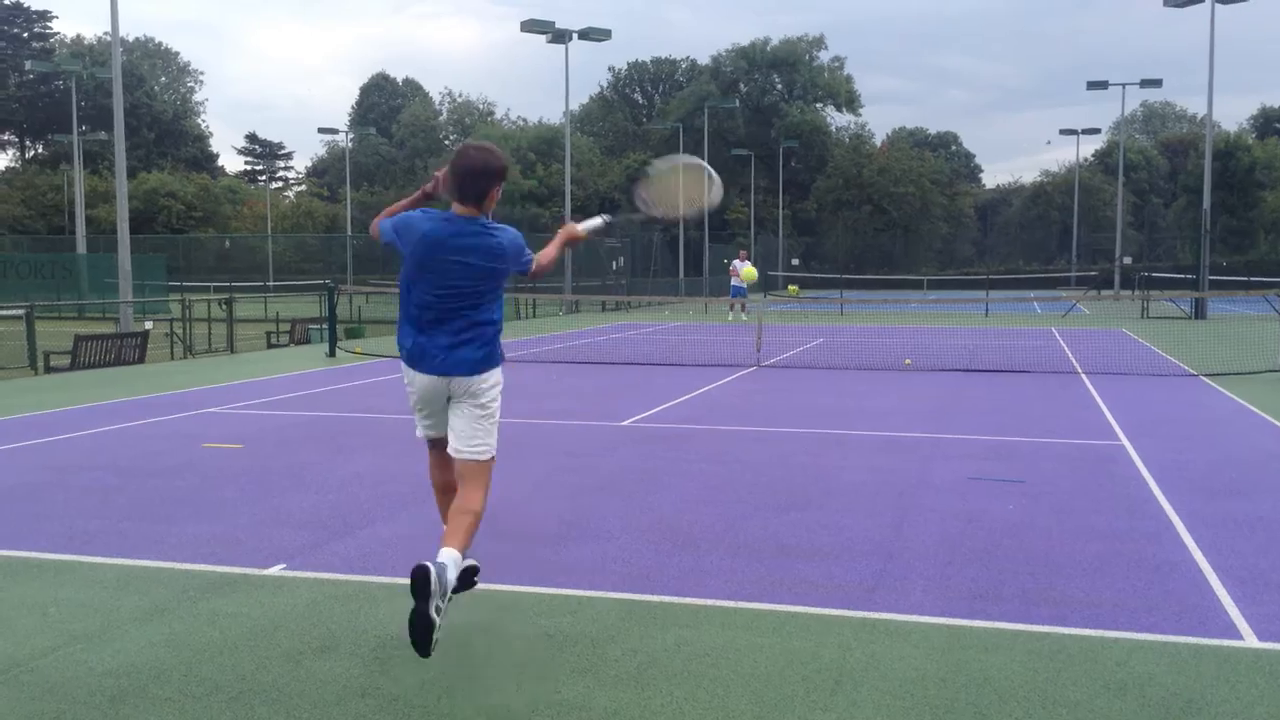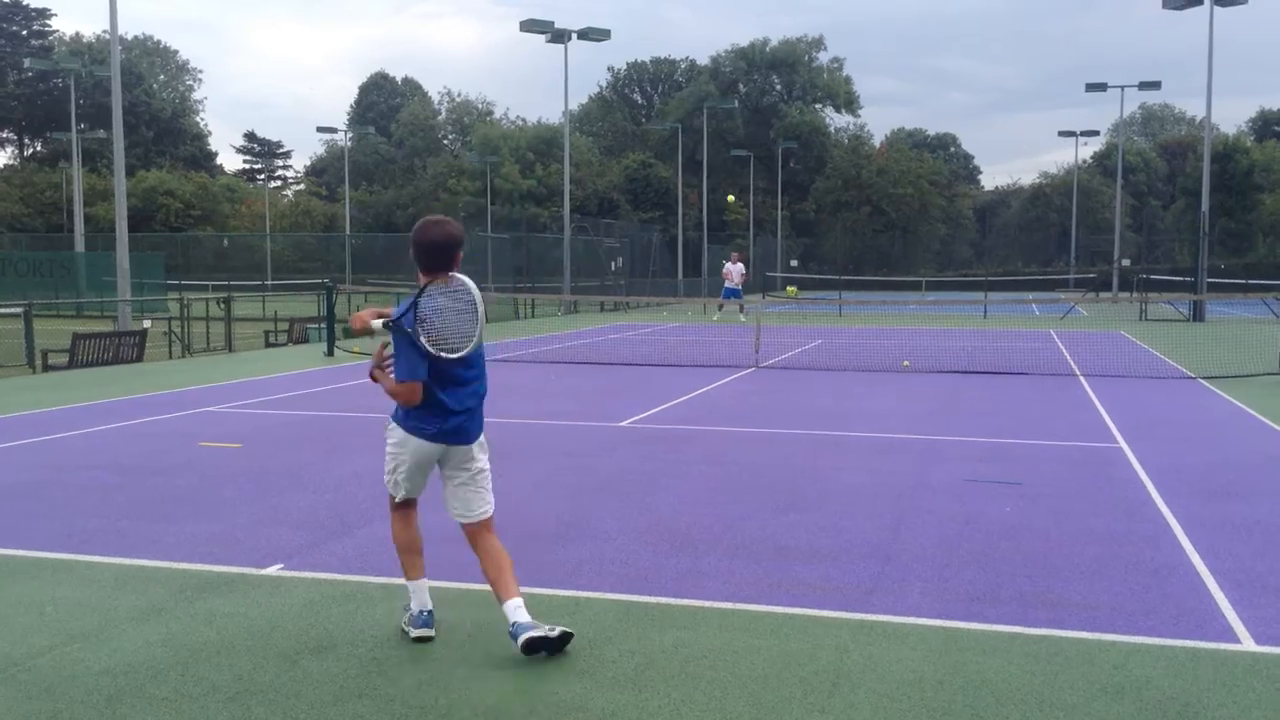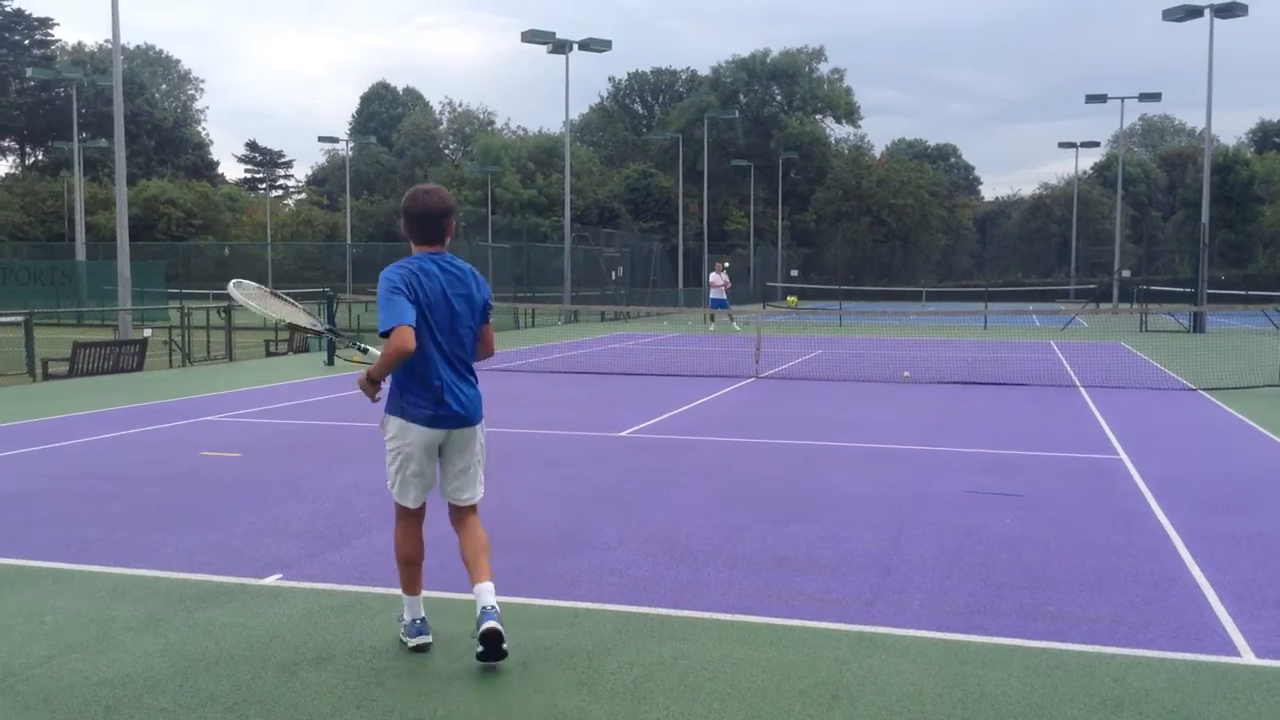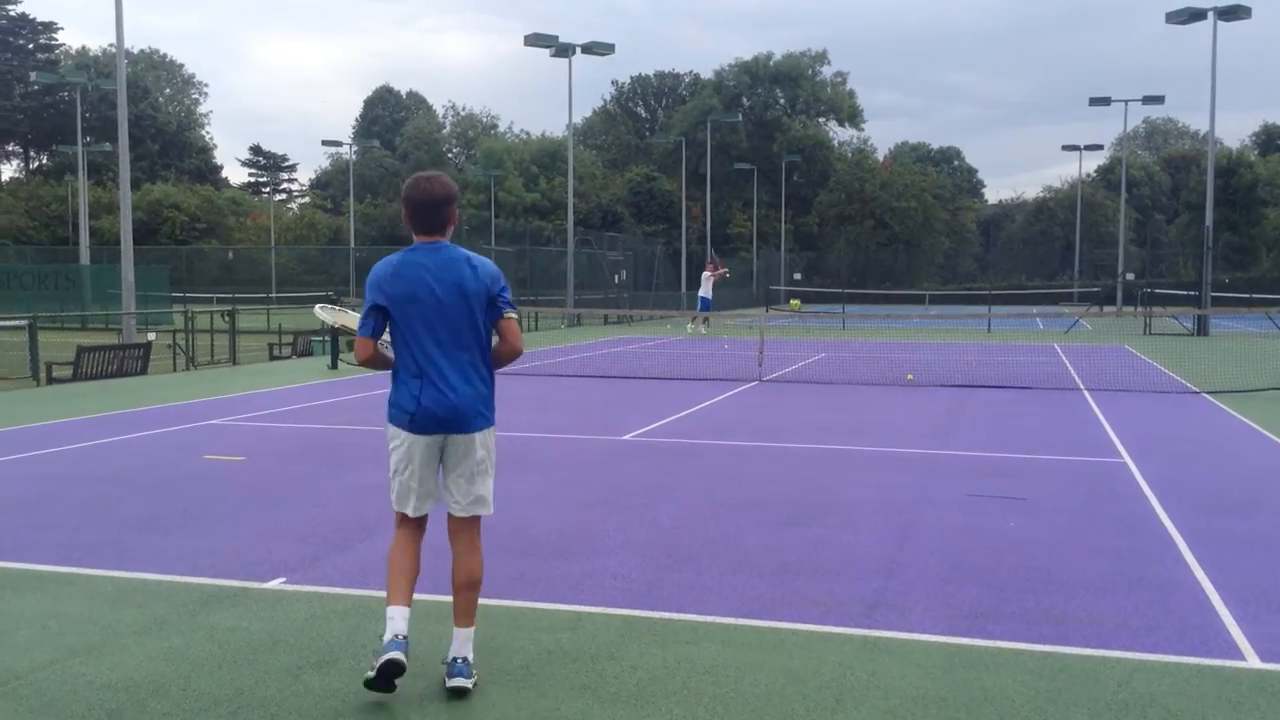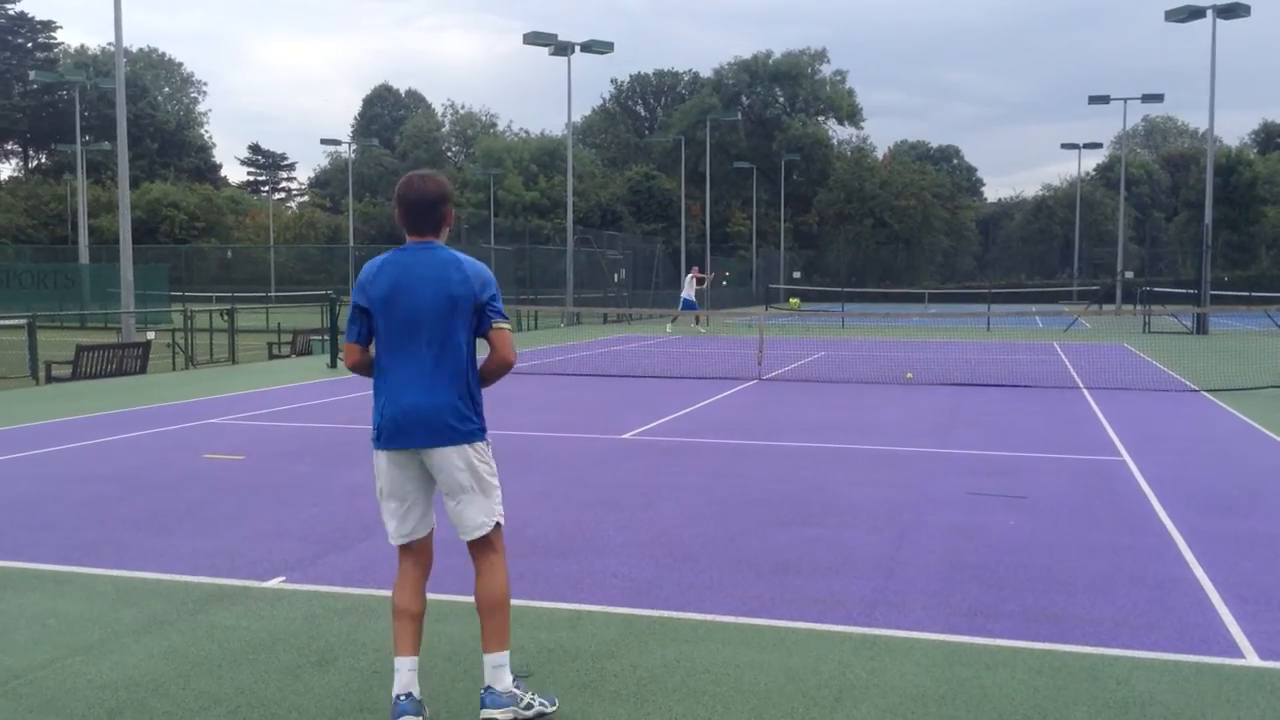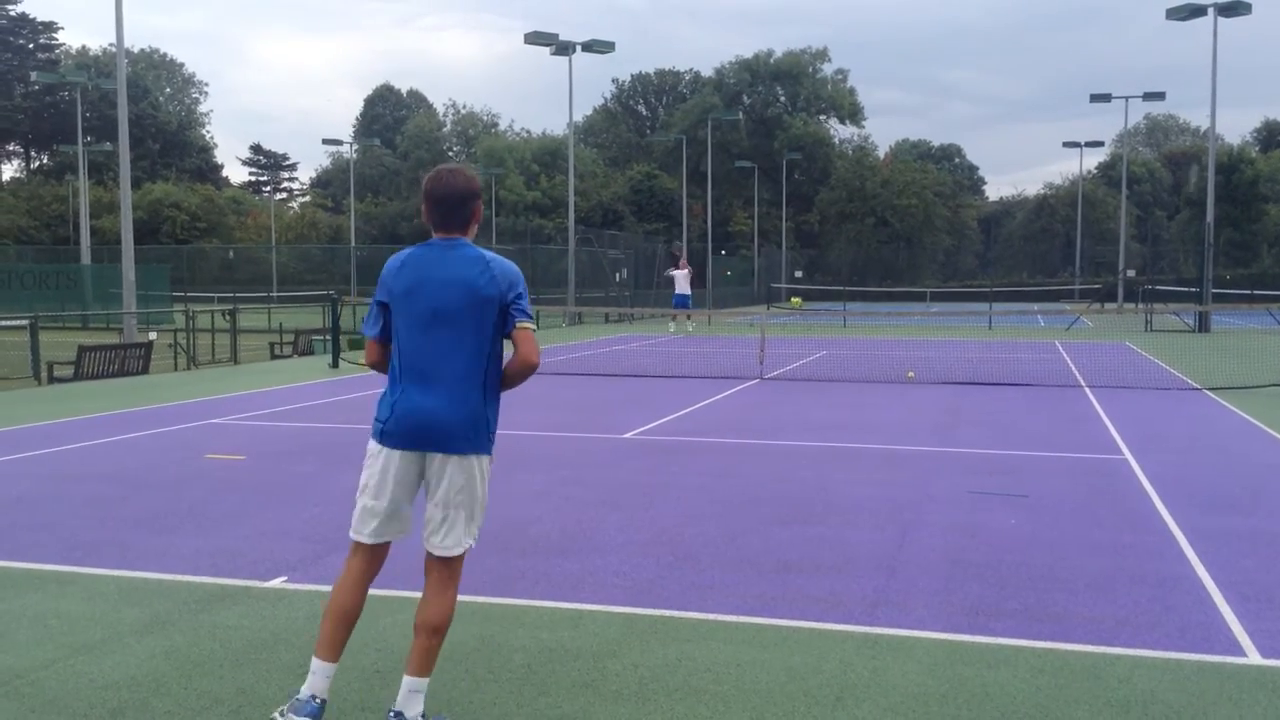
dt=0.3s
person 1, frame 1
left shoulder: (419, 227)
right shoulder: (501, 239)
left elbow: (377, 228)
right elbow: (533, 265)
left wrist: (425, 193)
right wrist: (563, 238)
left hip: (418, 364)
right hip: (476, 372)
left knee: (439, 452)
right knee: (472, 480)
left ankle: (456, 560)
right ankle: (441, 571)
person 1, frame 2
left shoulder: (411, 320)
left elbow: (410, 396)
left wrist: (380, 376)
right wrist: (375, 318)
left hip: (416, 431)
right hip: (464, 432)
left knee: (403, 508)
right knee: (482, 534)
left ankle: (420, 609)
right ankle: (522, 624)
person 1, frame 3
left shoulder: (397, 277)
right shoulder: (474, 279)
left elbow: (402, 344)
right elbow: (485, 348)
left wrist: (372, 376)
left hip: (411, 414)
right hip: (465, 414)
left knee: (409, 517)
right knee: (466, 516)
left ankle: (416, 619)
right ankle: (488, 612)
person 1, frame 4
left shoulder: (385, 274)
right shoulder: (484, 271)
left elbow: (365, 354)
right elbow: (513, 346)
left hip: (412, 418)
right hip: (471, 416)
left knee: (408, 529)
right knee: (466, 533)
left ankle: (395, 639)
right ankle: (460, 657)
person 1, frame 5
left shoulder: (372, 275)
right shoulder: (476, 276)
left elbow: (354, 359)
right elbow: (504, 356)
left hip: (394, 433)
right hip: (456, 432)
left knee: (412, 560)
right knee: (488, 552)
person 1, frame 6
left shoulder: (397, 269)
right shoulder: (504, 275)
left elbow: (376, 356)
right elbow: (528, 360)
left hip: (396, 431)
right hip: (462, 438)
left knee: (362, 562)
right knee: (443, 573)
